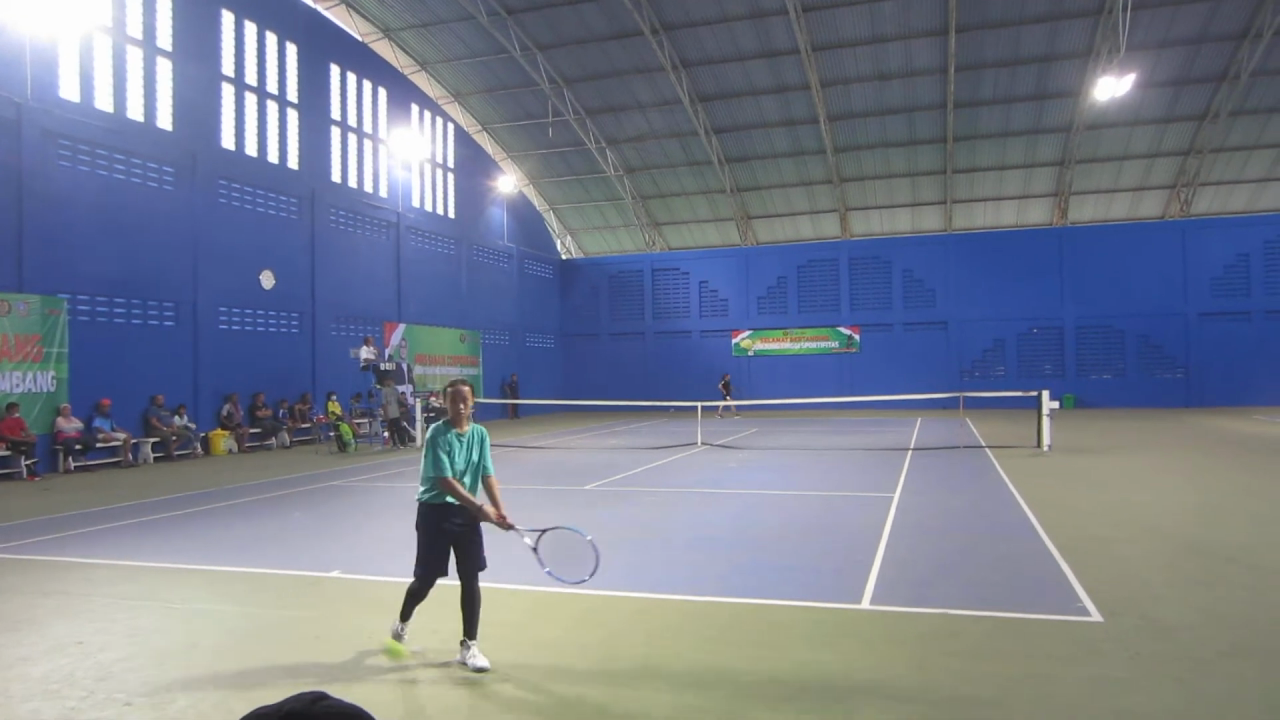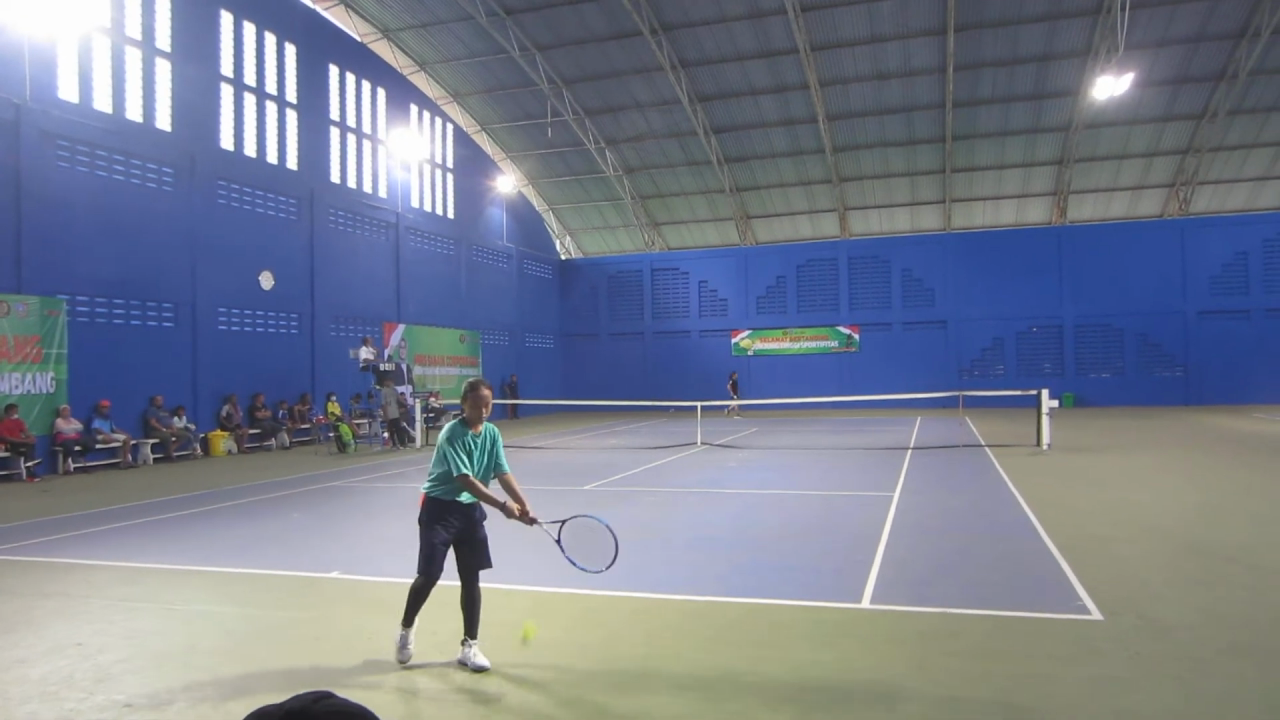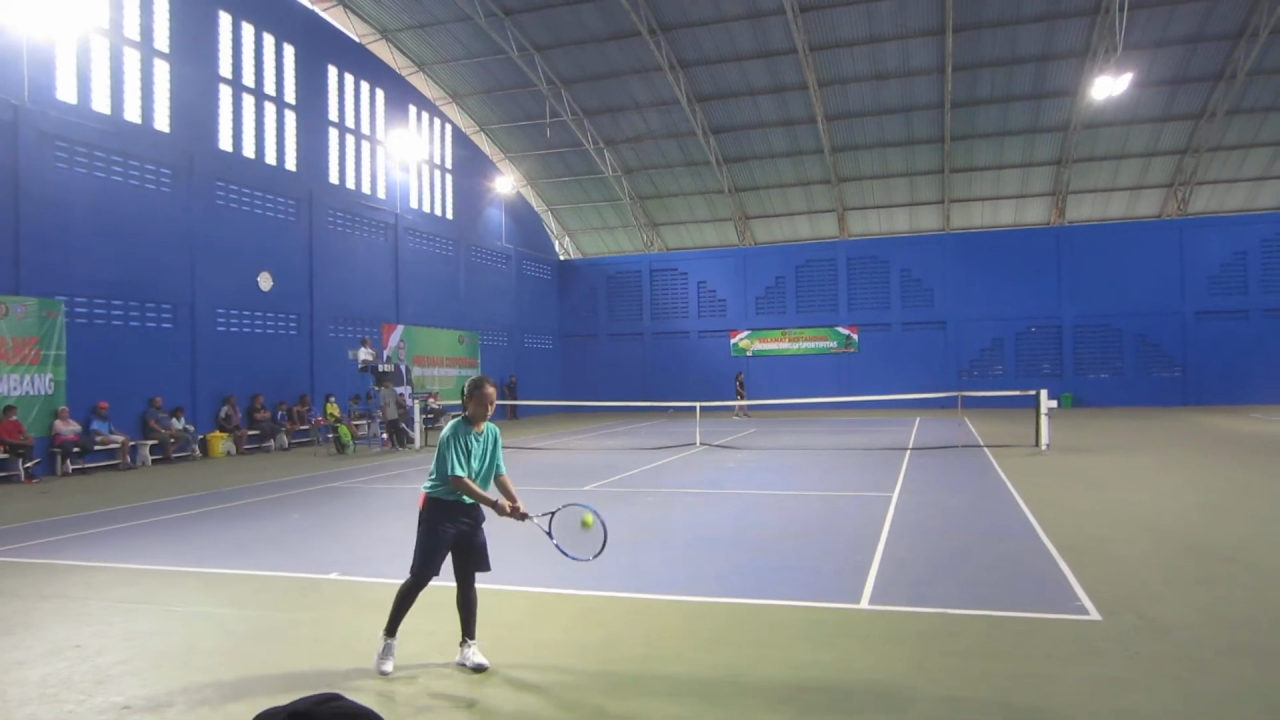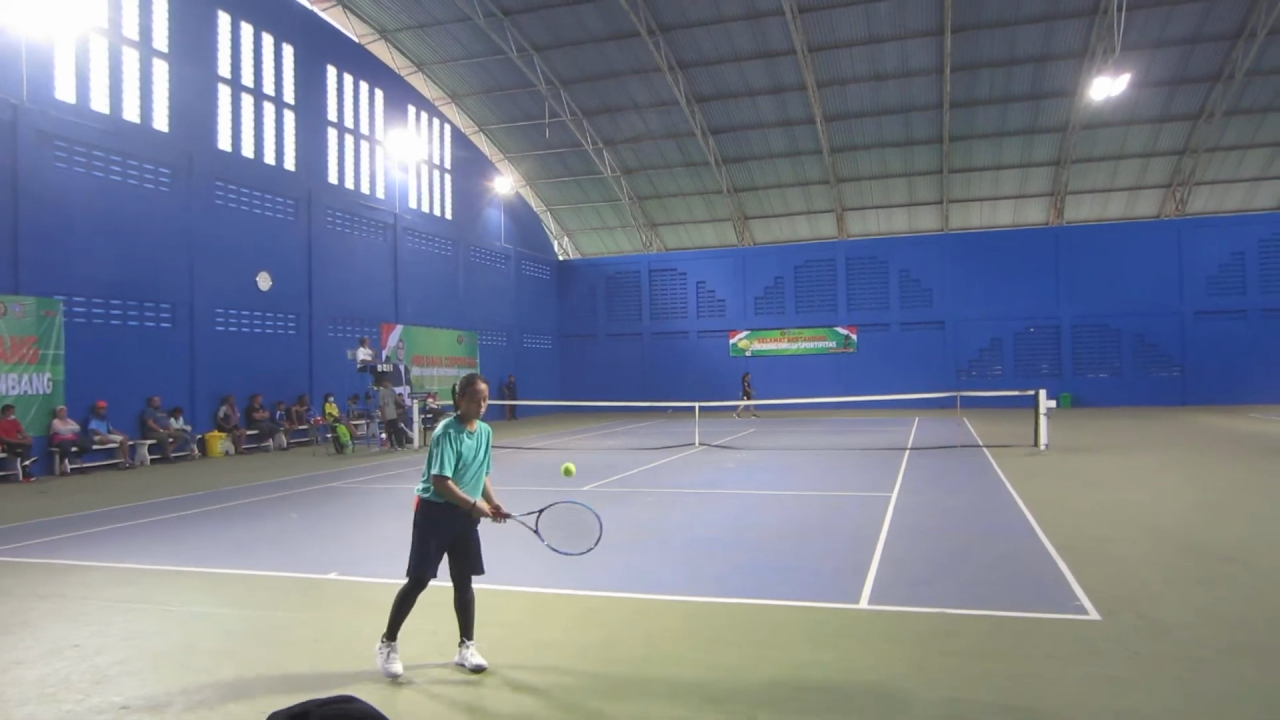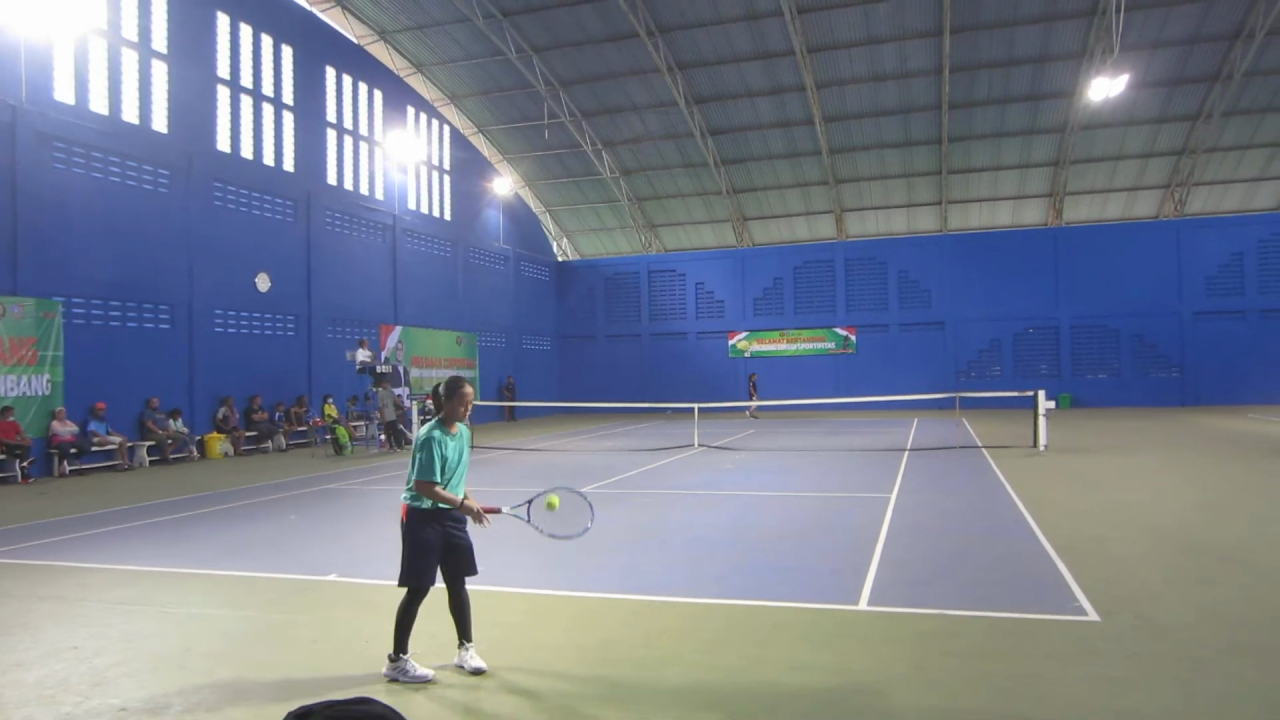
dt=0.2s
person 1, frame 1
left shoulder: (480, 434)
right shoulder: (437, 434)
left elbow: (487, 476)
right elbow: (445, 480)
left wrist: (499, 510)
right wrist: (480, 507)
left hip: (468, 513)
right hip: (434, 511)
left knee: (470, 579)
right knee: (426, 579)
left ankle: (469, 645)
right ankle: (403, 620)
person 1, frame 2
left shoulder: (492, 433)
right shoulder: (452, 434)
left elbow: (503, 473)
right elbow: (466, 479)
left wrist: (523, 505)
right wrist: (503, 505)
left hip: (470, 510)
right hip: (439, 509)
left knee: (471, 579)
right knee: (428, 576)
left ankle: (469, 645)
right ankle: (406, 630)
person 1, frame 3
left shoulder: (493, 433)
right shoulder: (454, 433)
left elbow: (499, 474)
right elbow: (458, 480)
left wrist: (516, 502)
right wrist: (494, 503)
left hip: (470, 511)
right hip: (440, 509)
left knee: (467, 581)
right knee: (419, 577)
left ankle: (467, 646)
right ankle: (389, 638)
person 1, frame 4
left shoulder: (485, 432)
right shoulder: (446, 433)
right elbow: (440, 481)
left wrist: (493, 505)
right wrist: (474, 505)
left hip: (465, 515)
right hip: (434, 512)
left knee: (464, 582)
right knee: (418, 581)
left ankle: (466, 646)
right ankle: (388, 644)
person 1, frame 5
left shoulder: (463, 433)
right shoulder: (431, 437)
right elbow: (425, 486)
left wrist: (467, 507)
right wrist: (463, 504)
left hip: (451, 517)
right hip: (422, 519)
left knee: (457, 584)
right knee: (417, 589)
left ankle: (465, 648)
right ankle: (397, 659)
